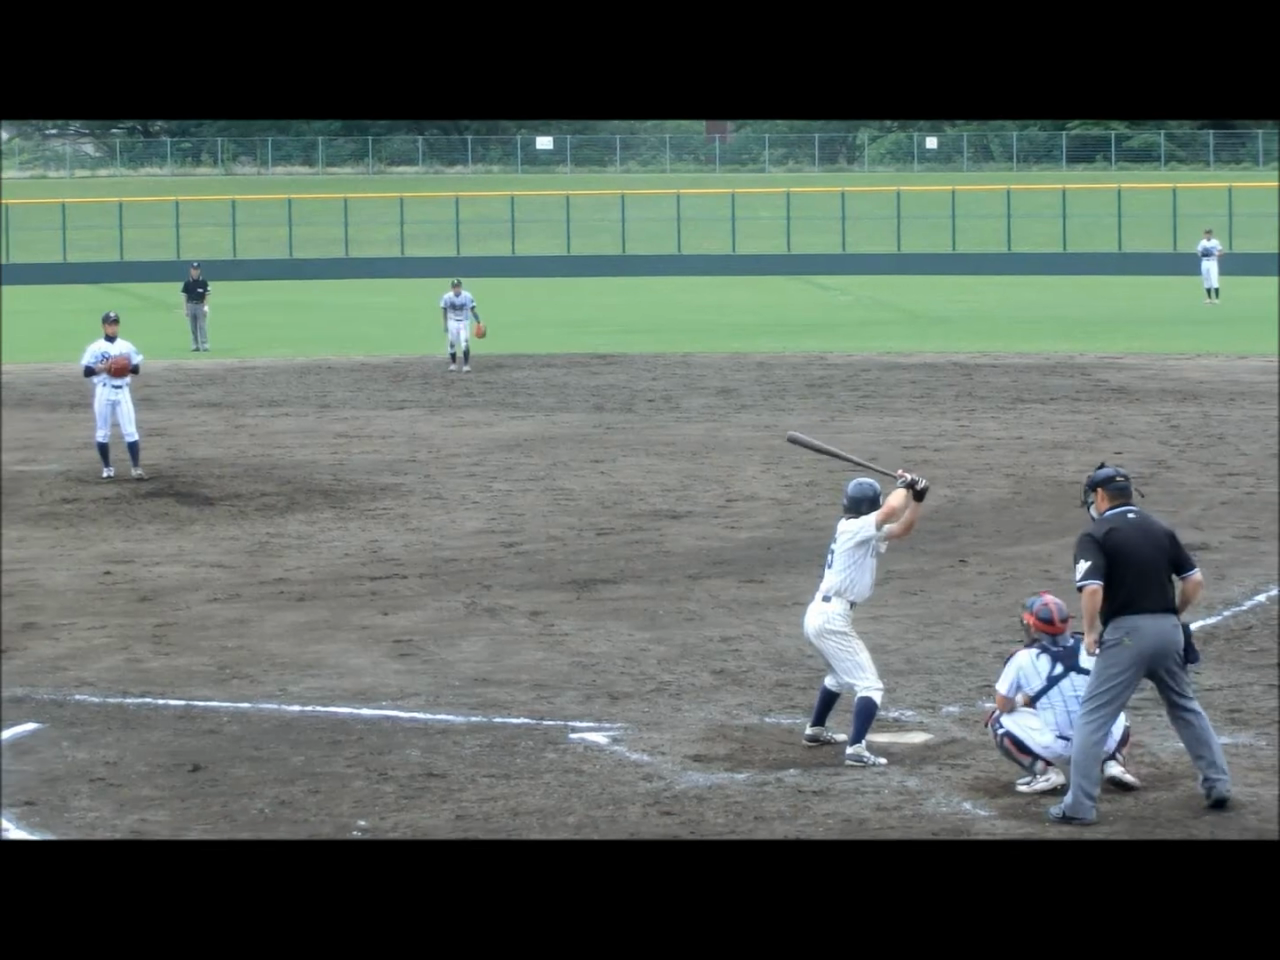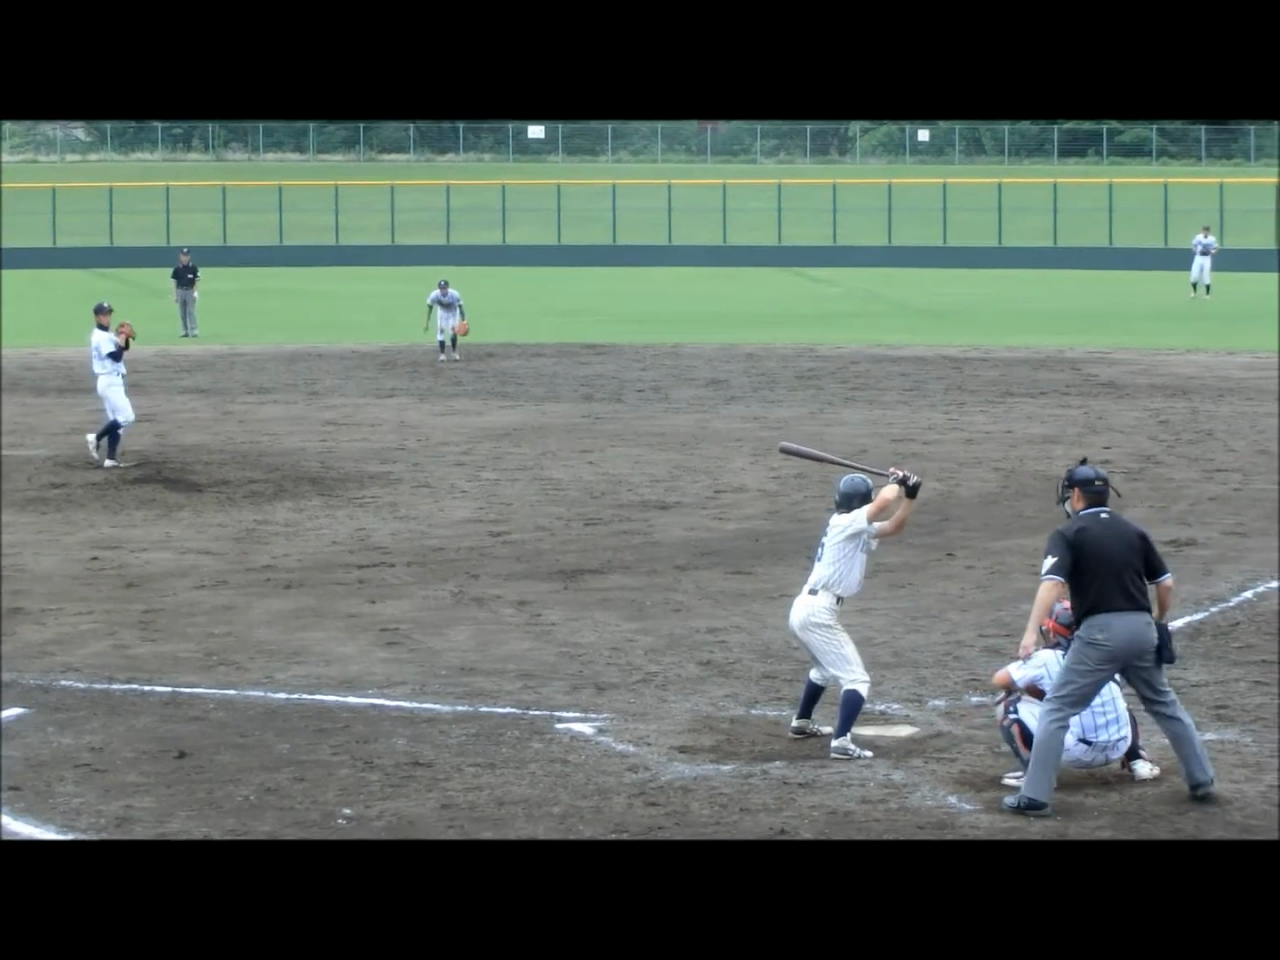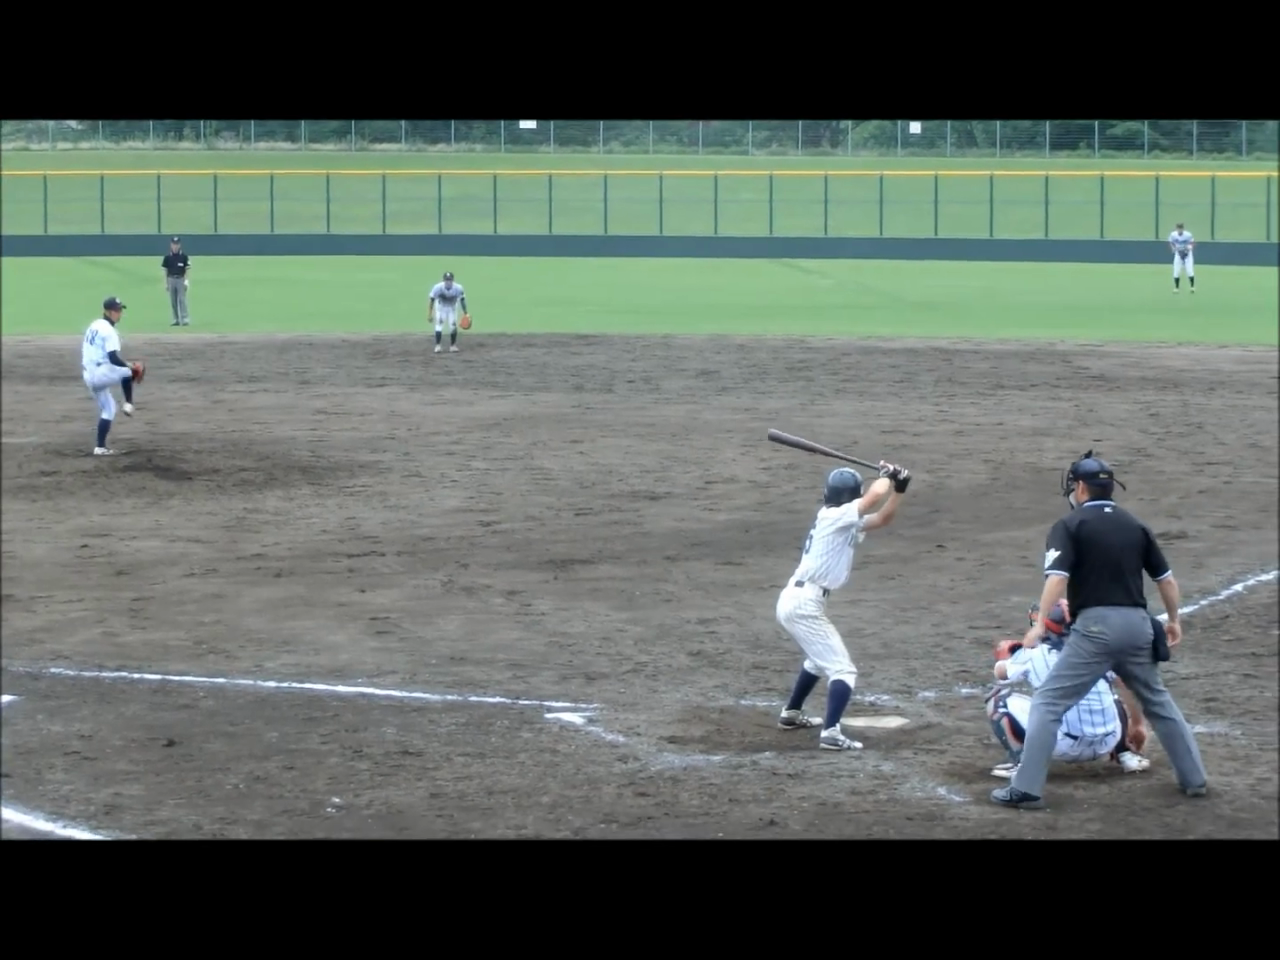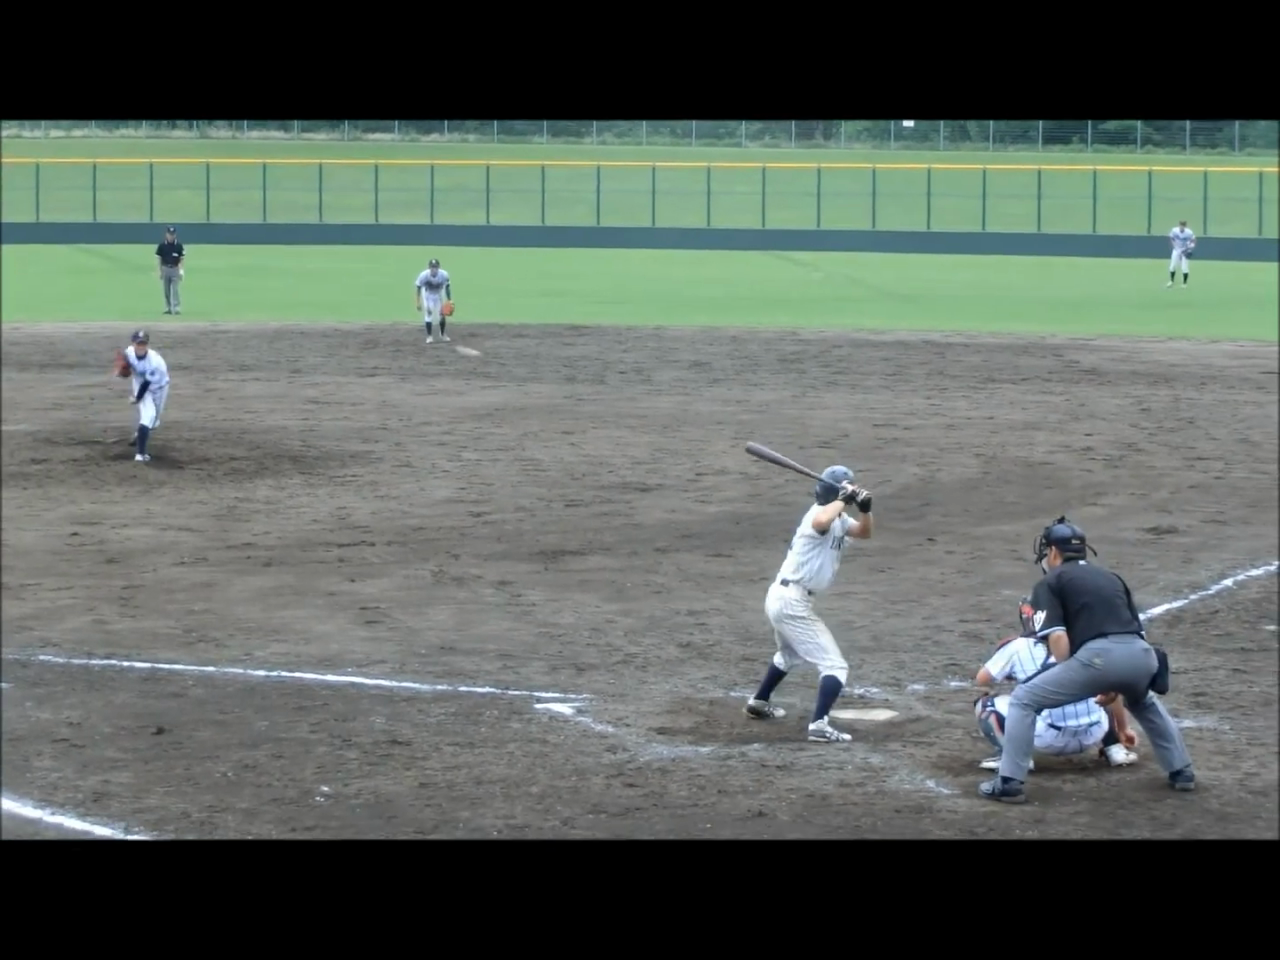
dt=1s
person 1, frame 1
left shoulder: (1095, 535)
right shoulder: (1161, 529)
left elbow: (1092, 588)
right elbow: (1194, 579)
left wrist: (1090, 631)
left hip: (1126, 633)
right hip: (1168, 631)
left knee: (1093, 718)
right knee: (1185, 708)
left ankle: (1080, 805)
right ankle: (1217, 783)
person 1, frame 2
left shoulder: (1067, 534)
right shoulder: (1134, 531)
left elbow: (1051, 584)
right elbow: (1165, 583)
left wrist: (1032, 631)
right wrist: (1158, 621)
left hip: (1099, 633)
right hip: (1141, 629)
left knee: (1056, 709)
right knee: (1164, 704)
left ankle: (1034, 796)
right ankle: (1202, 780)
person 1, frame 3
left shoulder: (1069, 525)
right shoulder: (1135, 525)
left elbow: (1057, 579)
right elbow: (1167, 579)
left wrist: (1039, 625)
right wrist: (1173, 620)
left hip: (1095, 626)
right hip: (1137, 624)
left knee: (1048, 702)
right knee: (1158, 703)
left ankle: (1025, 788)
right ankle: (1193, 778)
person 1, frame 4
left shoulder: (1050, 583)
right shoulder: (1111, 577)
left elbow: (1057, 637)
left wrist: (1068, 681)
left hip: (1098, 656)
right hip: (1141, 656)
left knee: (1023, 699)
right knee: (1144, 703)
left ankle: (1009, 782)
right ankle: (1181, 771)
person 2, frame 1
left shoulder: (860, 530)
right shoulder: (855, 528)
left elbow: (901, 529)
right elbow: (891, 508)
left wrist: (917, 498)
right wrist: (903, 485)
left hip: (820, 615)
right hip: (832, 618)
left knee: (840, 675)
right knee: (869, 685)
left ankle: (815, 730)
right ankle: (856, 749)
person 2, frame 2
left shoulder: (858, 528)
right shoulder: (845, 523)
left elbow: (893, 526)
right elbow: (884, 501)
left wrist: (910, 495)
right wrist: (896, 481)
left hip: (806, 609)
right hip: (817, 612)
left knee: (825, 669)
right knee: (856, 678)
left ankle: (801, 722)
right ankle: (841, 742)
person 2, frame 3
left shoulder: (845, 521)
right shoulder: (836, 516)
left elbow: (882, 518)
right elbow: (875, 495)
left wrist: (899, 488)
right wrist: (886, 475)
left hip: (795, 600)
right hip: (804, 604)
left knee: (819, 658)
right knee: (843, 669)
left ankle: (791, 713)
right ankle: (831, 732)
person 2, frame 4
left shoulder: (836, 517)
right shoulder: (819, 515)
left elbow: (865, 532)
right elbow: (821, 522)
left wrist: (864, 508)
right wrist: (844, 499)
left hip: (784, 598)
right hip: (792, 601)
left knee: (790, 655)
right knee: (834, 665)
left ankle: (759, 702)
right ankle: (819, 725)
